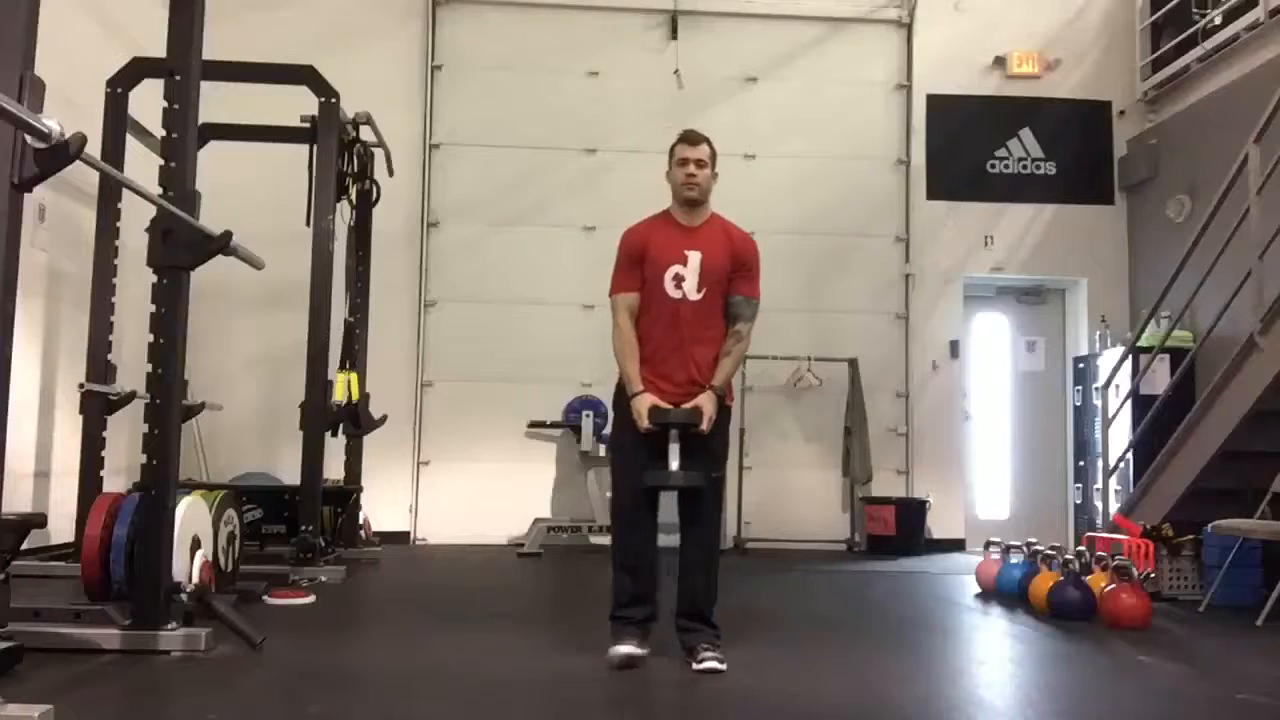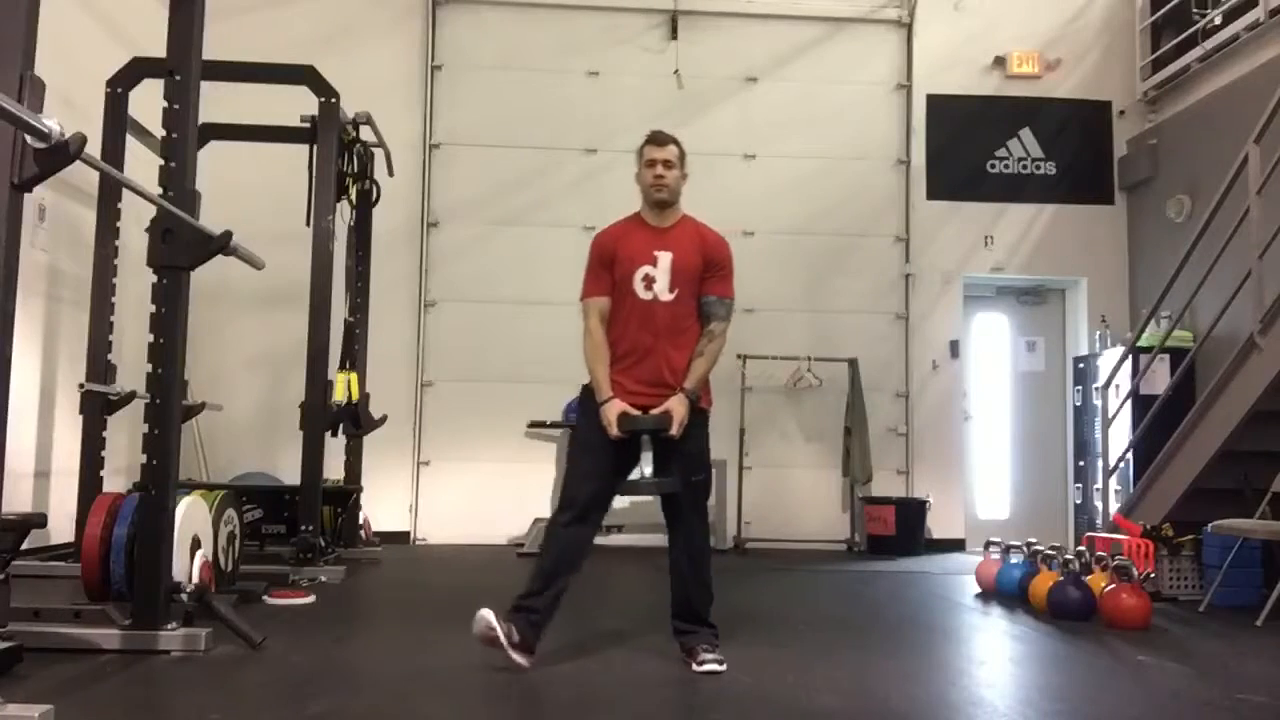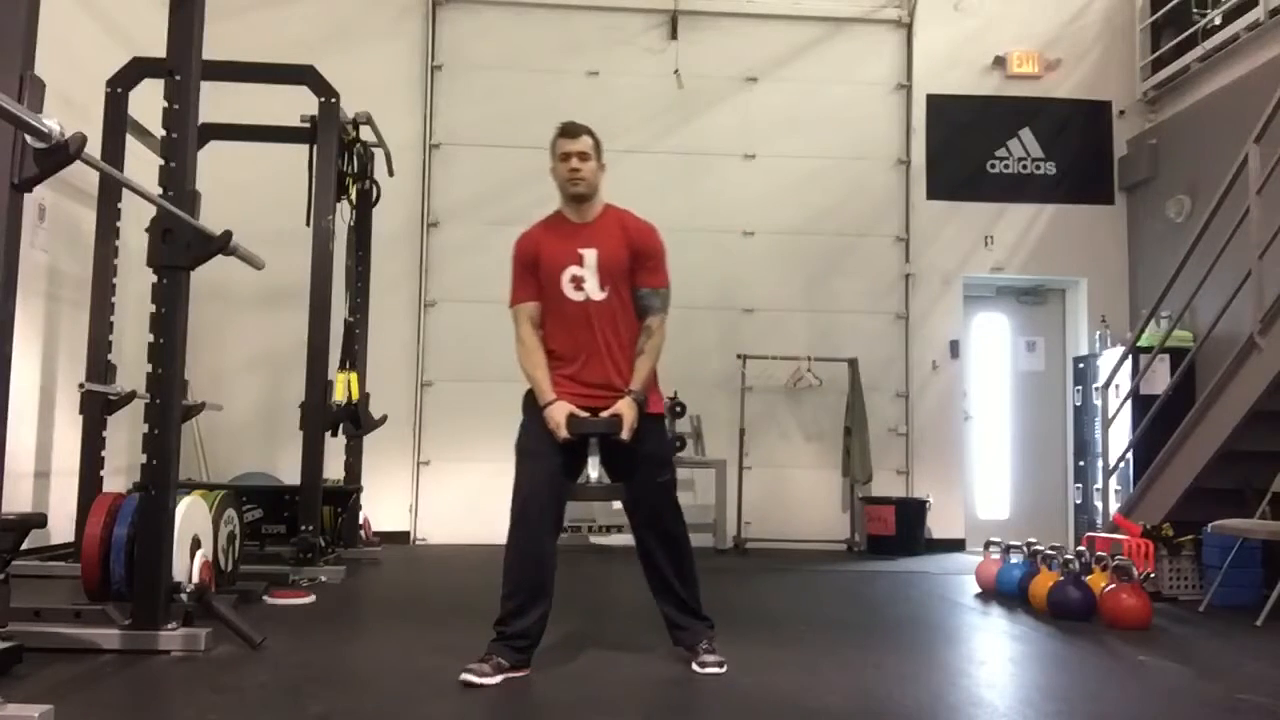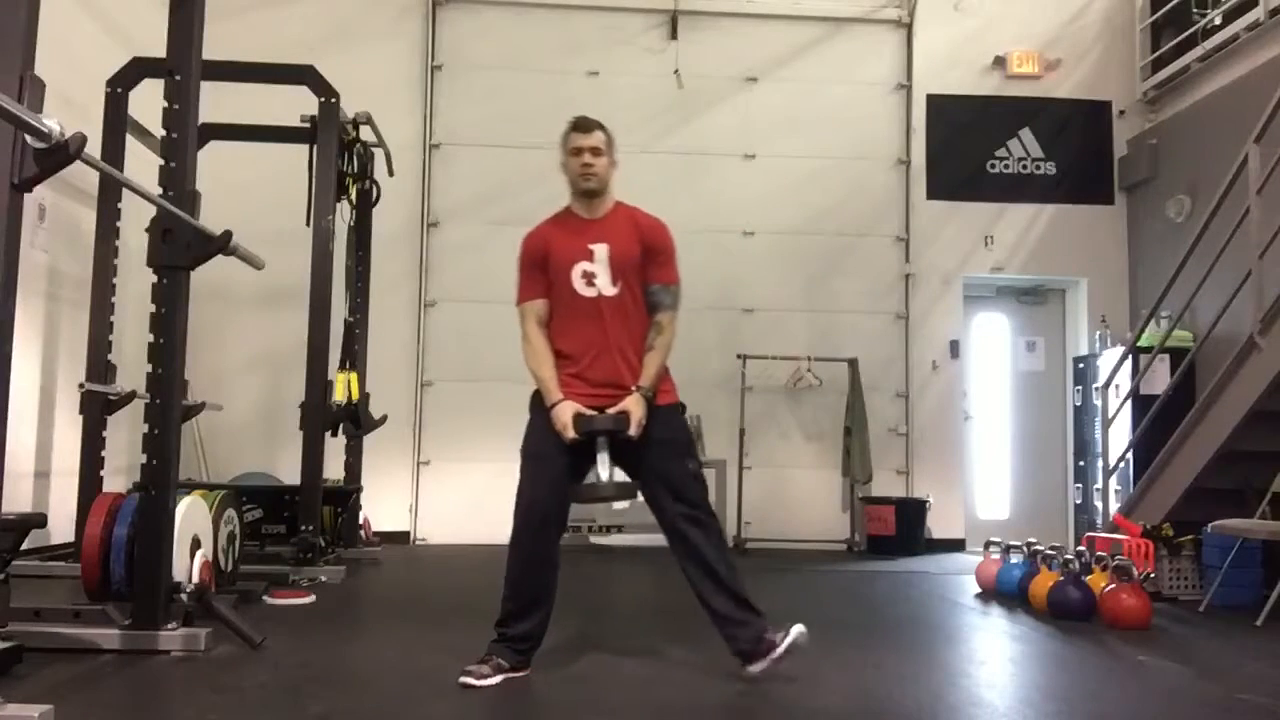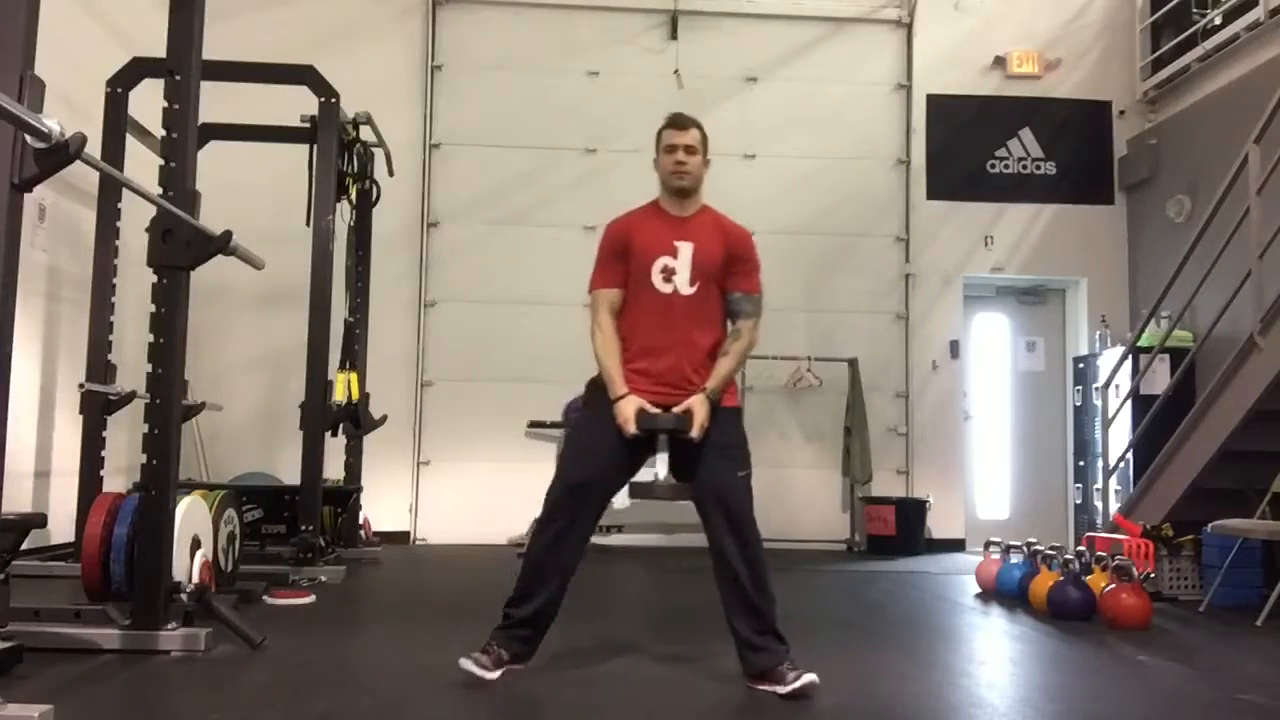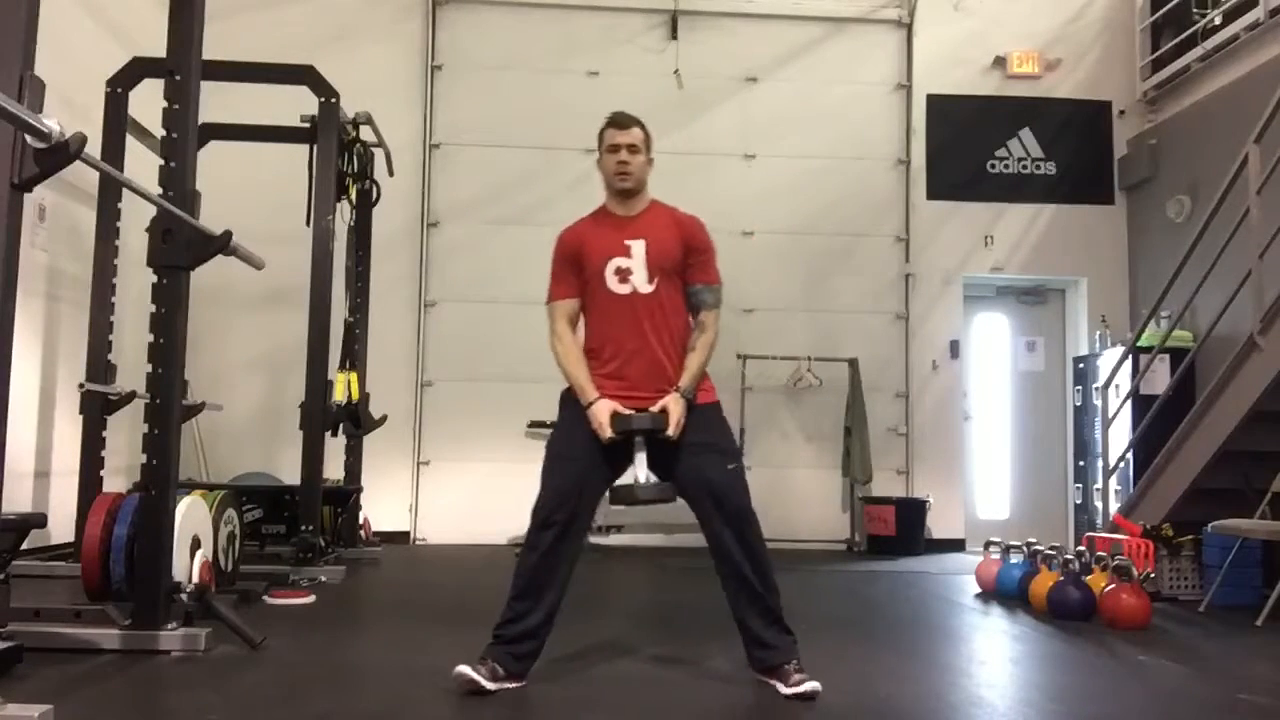
dt=0.4s
person 1, frame 1
left shoulder: (739, 245)
right shoulder: (639, 238)
left elbow: (741, 327)
right elbow: (624, 319)
left wrist: (713, 392)
right wrist: (636, 392)
left hip: (706, 401)
right hip: (643, 397)
left knee: (701, 518)
right knee: (632, 511)
left ankle: (699, 633)
right ankle: (630, 626)
person 1, frame 2
left shoulder: (711, 246)
right shoulder: (610, 241)
left elbow: (716, 329)
right elbow: (595, 323)
left wrist: (686, 395)
right wrist: (606, 397)
left hip: (682, 404)
right hip: (612, 399)
left knee: (688, 522)
right knee: (575, 511)
left ankle: (697, 635)
right ankle: (523, 627)
person 1, frame 3
left shoulder: (639, 235)
right shoulder: (532, 244)
left elbow: (654, 323)
right elbow: (527, 329)
left wrist: (633, 397)
right wrist: (549, 401)
left hip: (633, 403)
right hip: (555, 405)
left knee: (659, 521)
right knee: (531, 523)
left ankle: (694, 633)
right ankle: (511, 648)
person 1, frame 4
left shoulder: (649, 231)
right shoulder: (540, 241)
left elbow: (664, 321)
right elbow: (534, 328)
left wrist: (642, 394)
right wrist: (556, 400)
left hip: (646, 400)
right hip: (564, 405)
left knee: (690, 515)
right knee: (535, 522)
left ankle: (749, 636)
right ankle: (512, 649)
person 1, frame 5
left shoulder: (733, 239)
right shoulder: (623, 231)
left elbow: (745, 327)
right elbow: (604, 317)
left wrist: (707, 395)
right wrist: (621, 395)
left hip: (708, 402)
right hip: (624, 396)
left knee: (735, 525)
right knee: (567, 509)
left ankle: (766, 658)
right ankle: (511, 640)
person 1, frame 6
left shoulder: (686, 230)
right shoulder: (575, 239)
left elbow: (708, 320)
right elbow: (561, 327)
left wrist: (682, 393)
right wrist: (591, 400)
left hip: (684, 401)
right hip: (597, 404)
left knee: (733, 519)
right knee: (554, 523)
left ankle: (776, 656)
right ankle: (508, 658)
